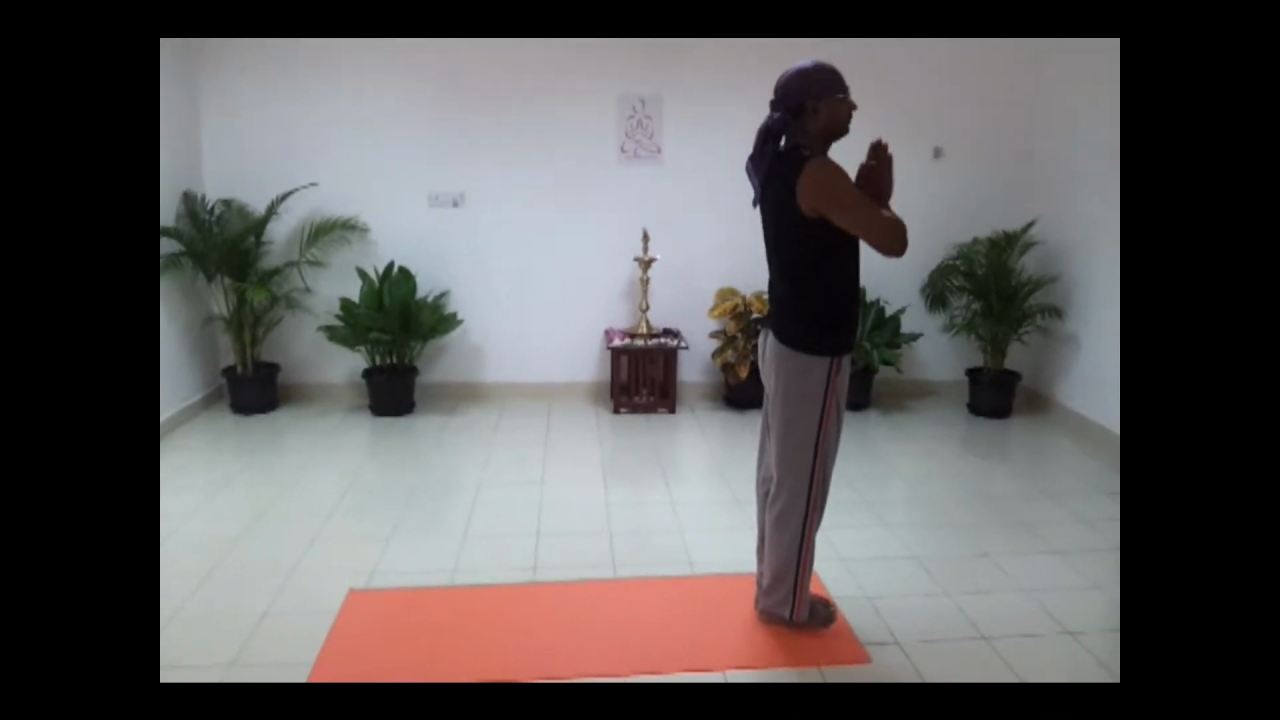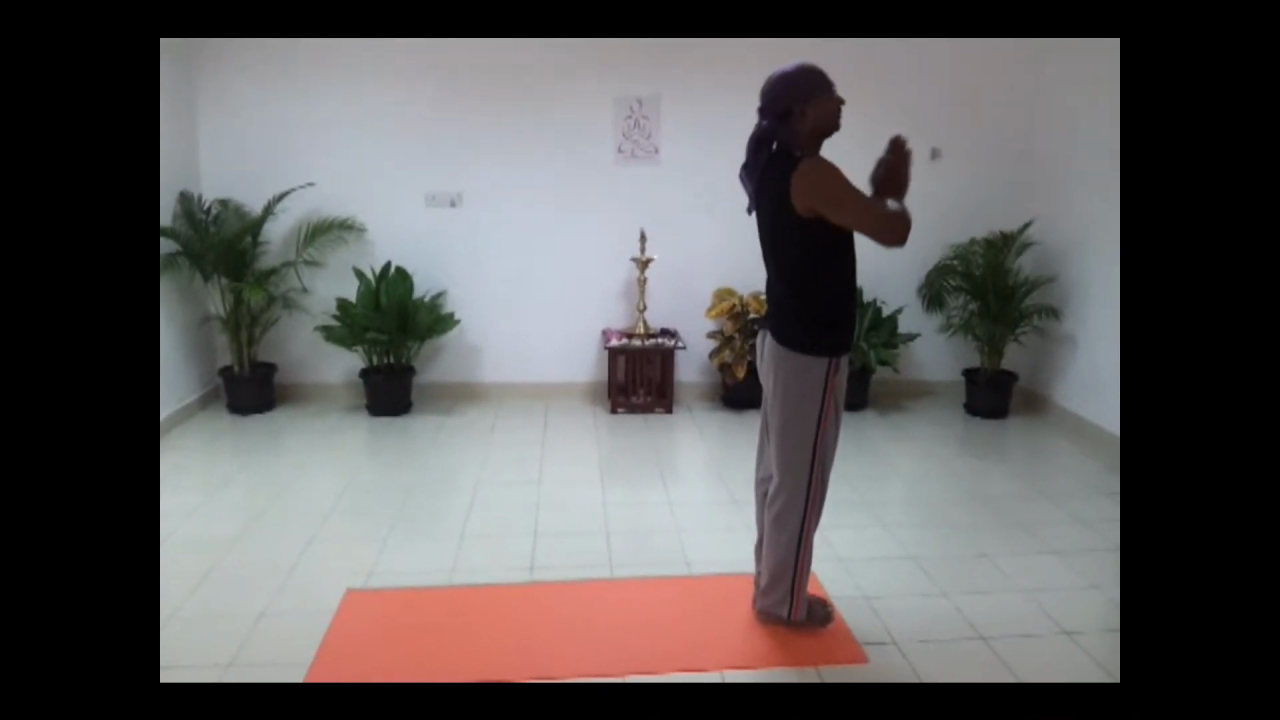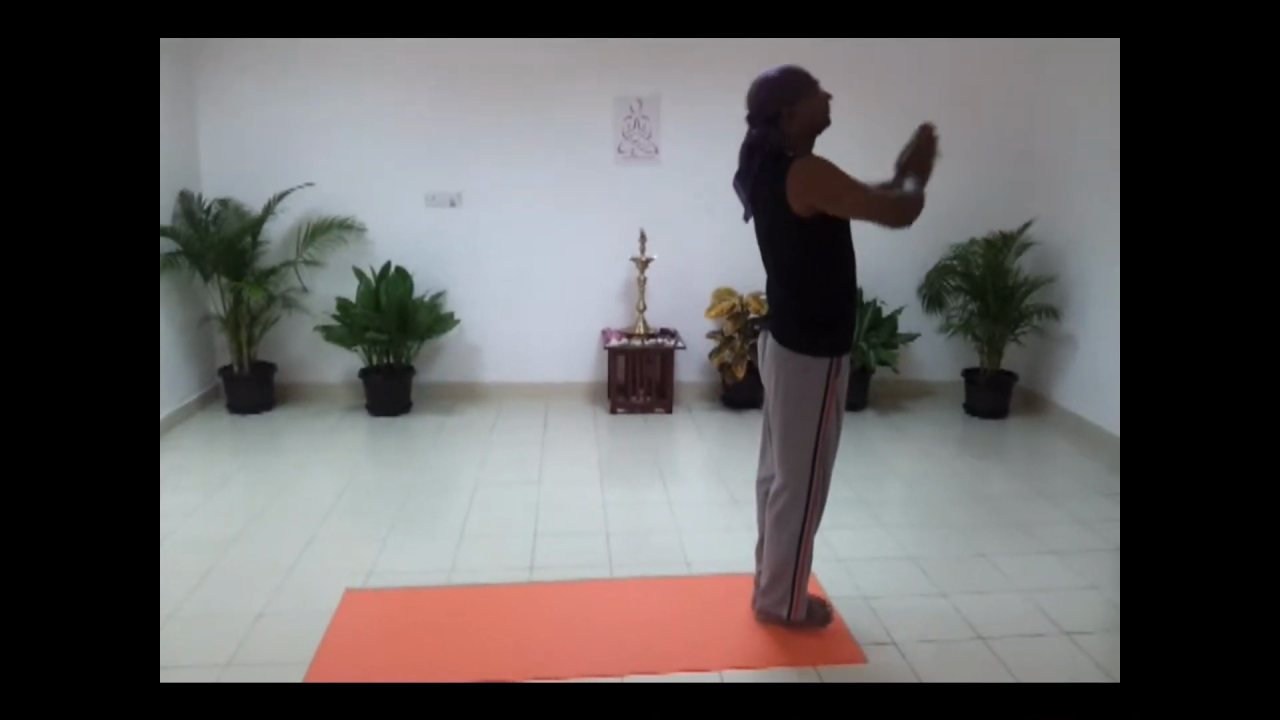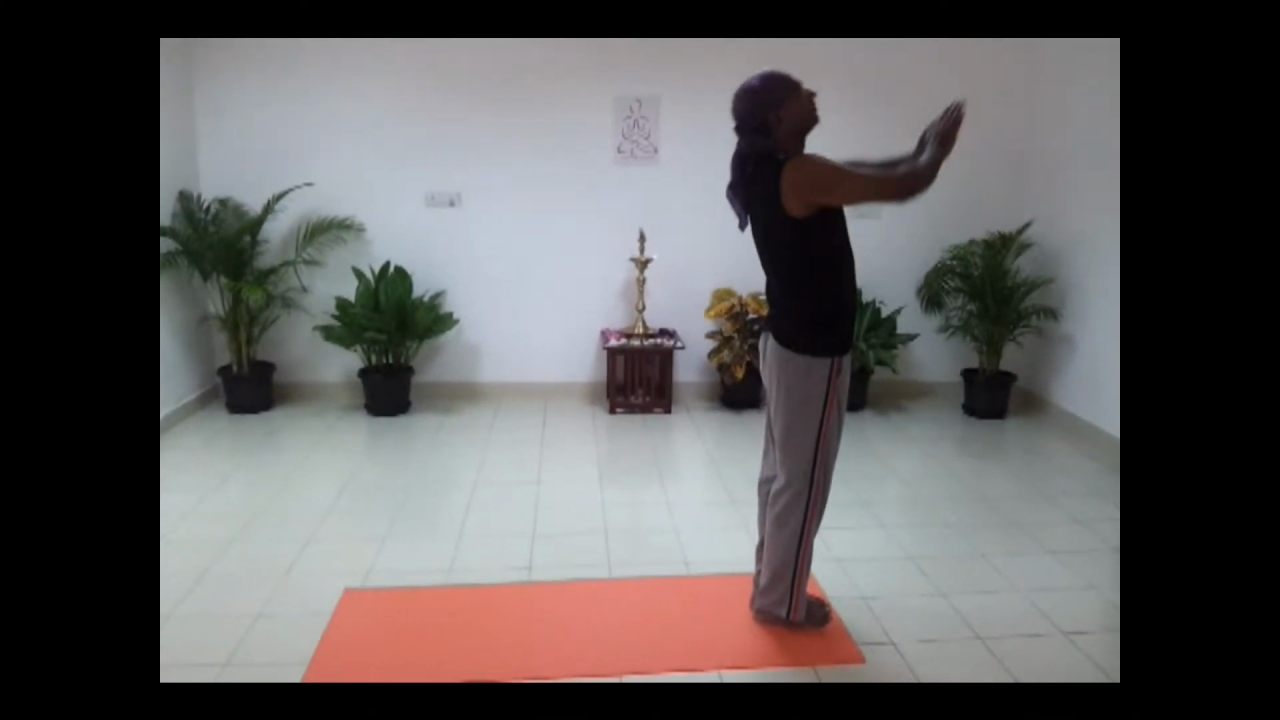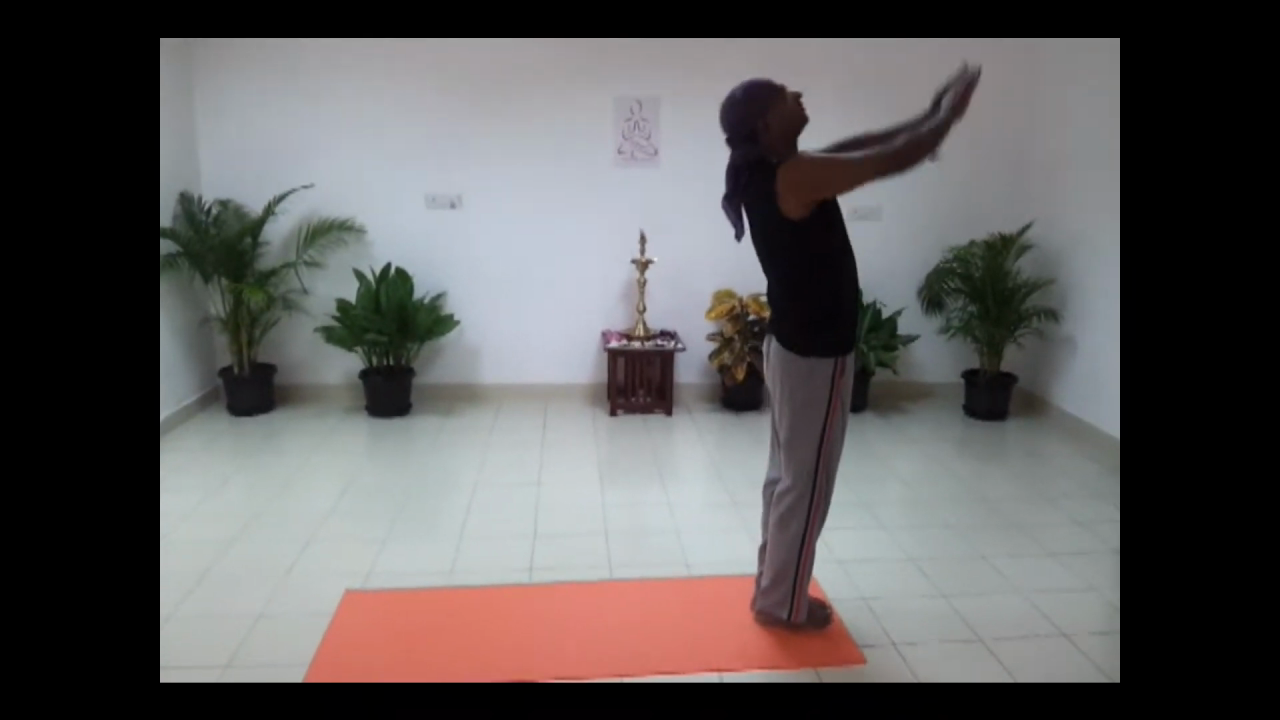
dt=0.1s
person 1, frame 1
left shoulder: (783, 166)
right shoulder: (818, 175)
right elbow: (893, 242)
left wrist: (867, 196)
right wrist: (880, 199)
left hip: (785, 342)
right hip: (813, 353)
left knee: (780, 474)
right knee: (800, 482)
left ankle: (775, 586)
right ankle: (784, 601)
person 1, frame 2
left shoulder: (778, 168)
right shoulder: (812, 175)
left elbow: (857, 220)
right elbow: (893, 232)
left wrist: (876, 194)
right wrist: (893, 193)
left hip: (784, 342)
right hip: (811, 353)
left knee: (779, 474)
right knee: (799, 482)
left ankle: (774, 586)
right ankle: (782, 601)
person 1, frame 3
left shoulder: (773, 169)
right shoulder: (805, 174)
left elbow: (869, 198)
right elbow: (898, 213)
left wrist: (900, 177)
right wrist: (915, 176)
left hip: (785, 343)
right hip: (812, 354)
left knee: (780, 474)
right knee: (800, 483)
left ankle: (773, 587)
right ankle: (781, 601)
person 1, frame 4
left shoulder: (770, 171)
right shoulder: (800, 173)
left elbow: (875, 175)
right elbow: (903, 185)
left wrist: (917, 154)
right wrist: (936, 146)
left hip: (787, 344)
right hip: (813, 353)
left knee: (783, 474)
right knee: (802, 482)
left ankle: (774, 586)
right ankle: (780, 602)
person 1, frame 5
left shoulder: (769, 171)
right shoulder: (792, 175)
left elbow: (860, 149)
right elbow: (894, 157)
left wrist: (934, 111)
right wrist: (949, 109)
left hip: (793, 347)
right hip: (815, 356)
left knee: (787, 476)
right knee: (804, 484)
left ankle: (773, 586)
right ankle: (780, 604)
